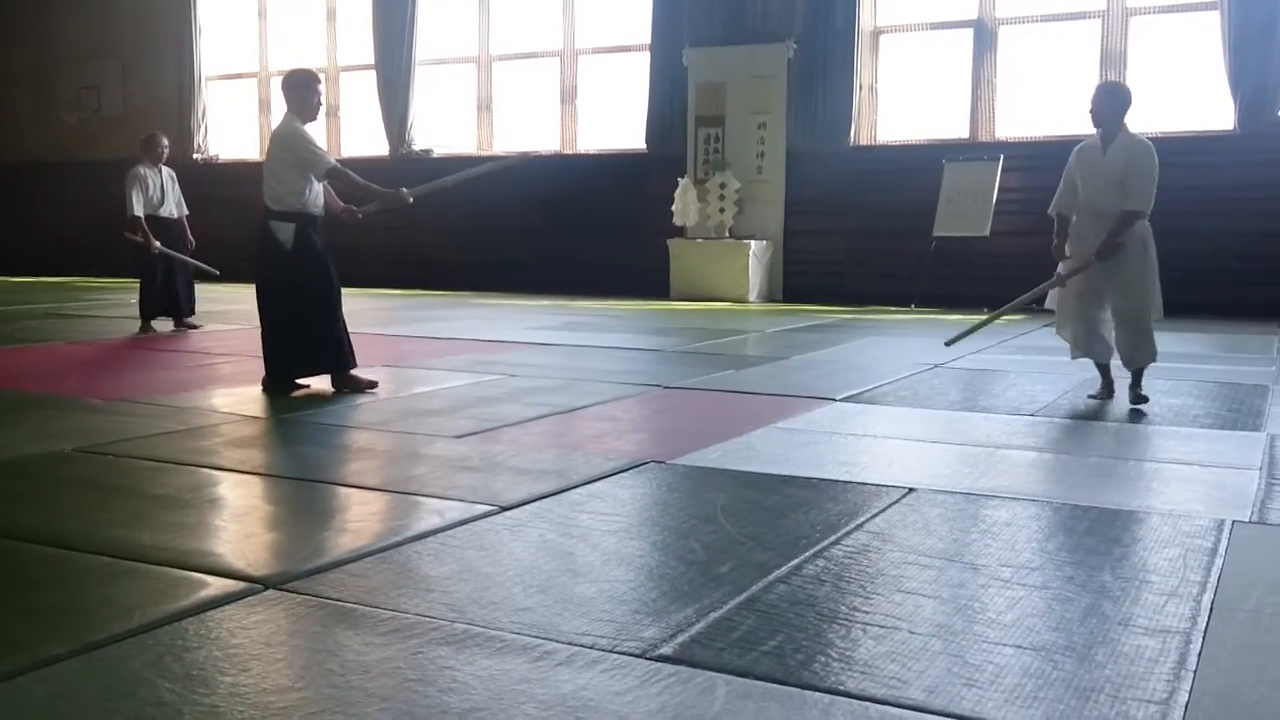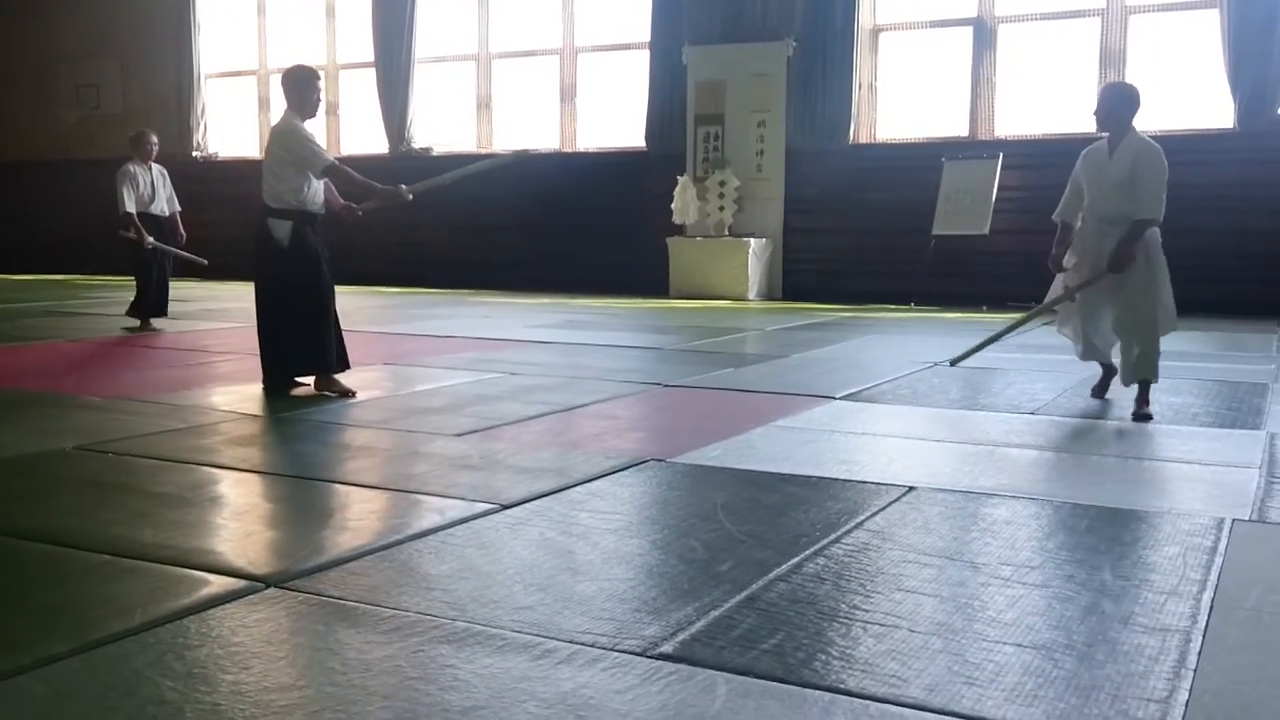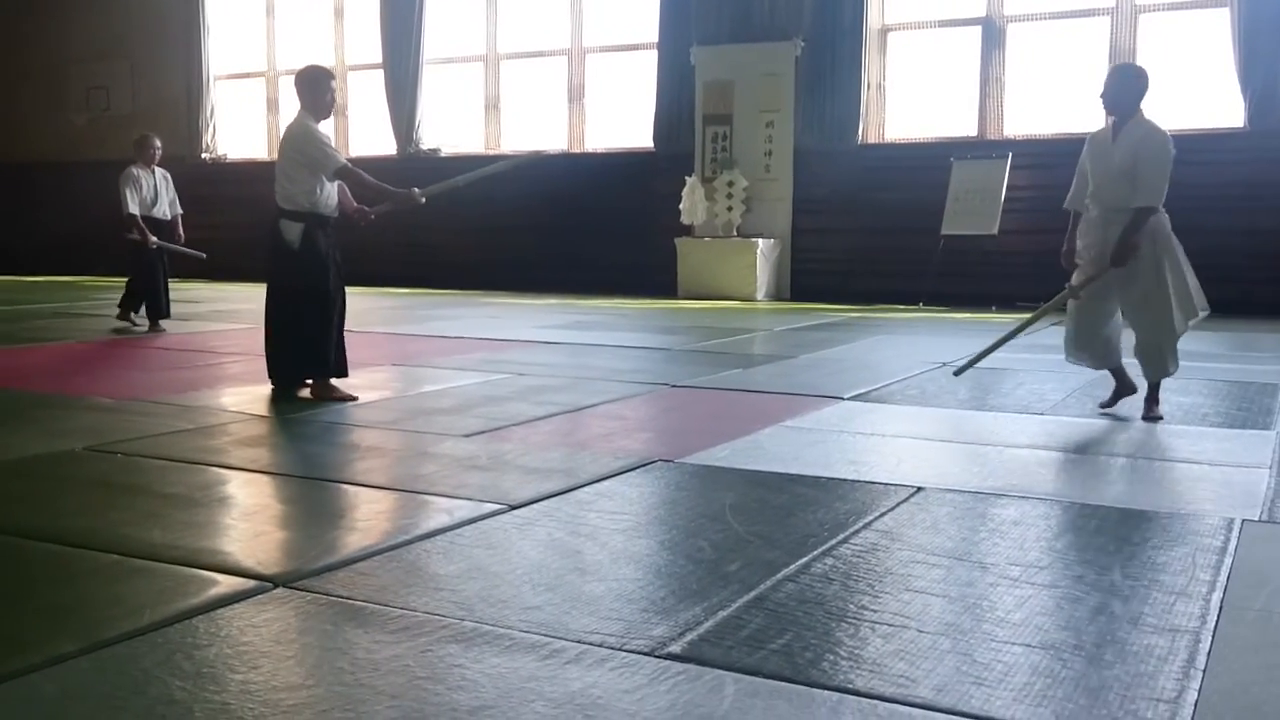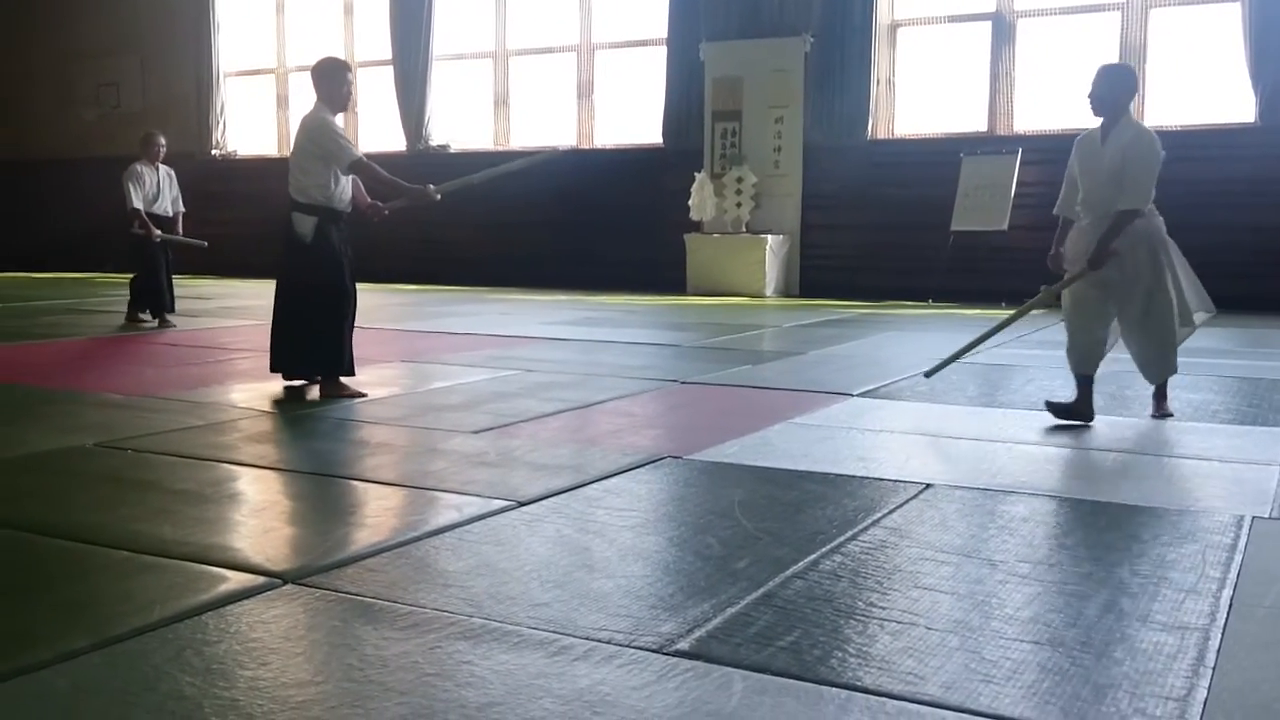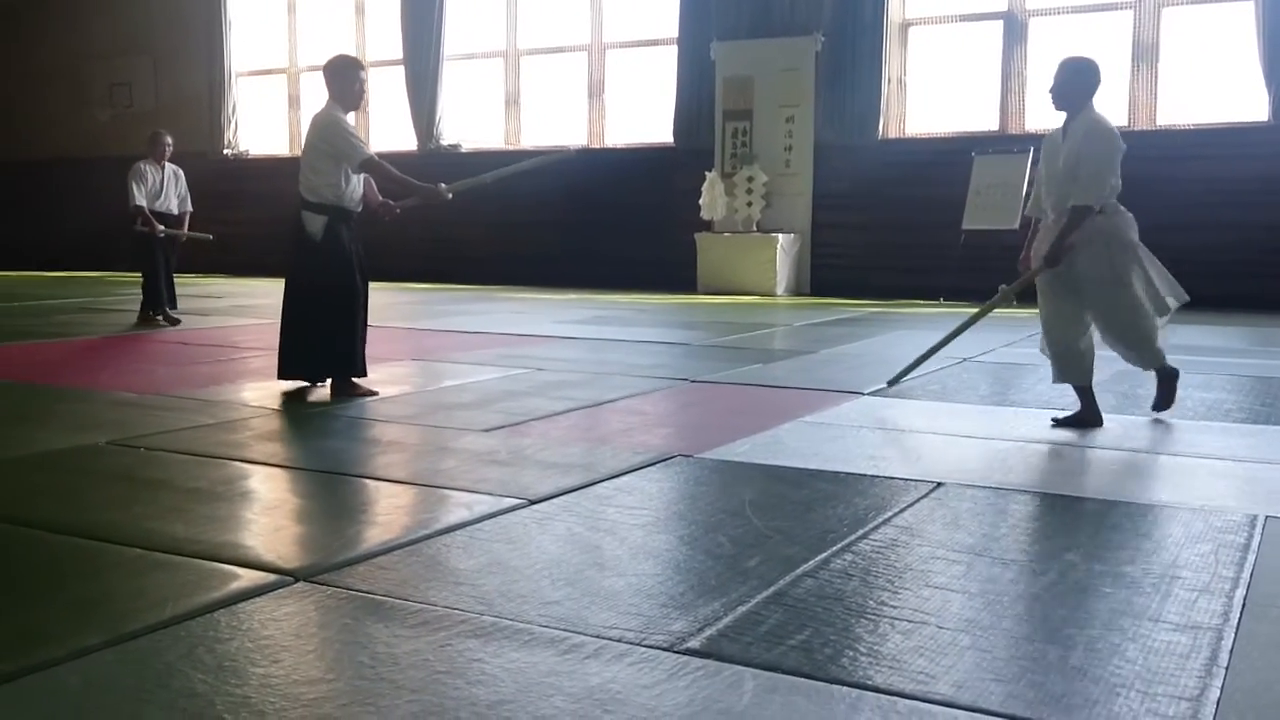
dt=0.2s
person 1, frame 1
left shoulder: (1140, 150)
right shoulder: (1082, 152)
left elbow: (1140, 204)
right elbow: (1066, 200)
left wrist: (1112, 238)
right wrist: (1060, 239)
left hip: (1127, 240)
right hip: (1085, 239)
left knee: (1132, 313)
right knee: (1087, 312)
left ankle: (1136, 382)
right ankle: (1105, 379)
person 1, frame 2
left shoulder: (1148, 153)
right shoulder: (1090, 155)
left elbow: (1150, 211)
right elbow: (1071, 205)
left wrist: (1124, 248)
right wrist: (1059, 248)
left hip: (1133, 247)
right hip: (1091, 246)
left knee: (1137, 324)
right knee: (1089, 318)
left ankle: (1142, 398)
right ankle: (1107, 368)
person 1, frame 3
left shoulder: (1153, 138)
right shoulder: (1096, 140)
left elbow: (1150, 199)
right elbow: (1080, 194)
left wrist: (1126, 241)
right wrist: (1070, 241)
left hip: (1140, 236)
right hip: (1098, 236)
left knee: (1151, 320)
right knee: (1087, 316)
left ankle: (1152, 396)
right ankle: (1121, 380)
person 1, frame 4
left shoulder: (1142, 141)
right shoulder: (1085, 143)
left elbow: (1134, 202)
right elbow: (1070, 199)
left wrist: (1104, 245)
right wrist: (1059, 245)
left hip: (1133, 240)
right hip: (1090, 239)
left knee: (1148, 324)
right knee: (1083, 321)
left ankle: (1160, 395)
right ankle: (1084, 401)
person 1, frame 5
left shoulder: (1101, 134)
right shoulder: (1054, 140)
left elbow: (1089, 198)
right elbow: (1042, 198)
left wrist: (1057, 243)
right wrist: (1032, 246)
left hip: (1099, 236)
right hip: (1063, 239)
left knee: (1120, 321)
right knee: (1061, 327)
left ankle: (1164, 372)
right ankle: (1088, 407)
person 2, frame 1
left shoulder: (291, 134)
right shoulder: (291, 134)
left elbow: (319, 182)
right elbow: (335, 173)
left wrist: (339, 208)
right wrist: (384, 196)
left hip: (291, 230)
right hip: (291, 232)
left knee: (286, 305)
right knee: (321, 297)
left ankle: (279, 375)
right ankle: (340, 371)
person 2, frame 2
left shoulder: (294, 131)
right shoulder: (289, 131)
left elbow: (320, 178)
right elbow: (334, 170)
left wrist: (339, 205)
right wrist: (383, 193)
left hip: (294, 227)
right hip: (290, 229)
left knee: (284, 303)
right knee: (314, 297)
left ankle: (278, 373)
right ankle: (323, 372)
person 2, frame 3
left shoulder: (309, 132)
right shoulder: (304, 132)
left elbow: (334, 180)
right elbow: (346, 172)
left wrist: (351, 208)
right wrist: (396, 196)
left hip: (309, 230)
right hip: (302, 231)
left knee: (295, 304)
right knee: (320, 302)
left ankle: (288, 374)
right ankle: (320, 377)
person 2, frame 4
left shoulder: (324, 125)
right shoulder: (320, 125)
left elbow: (348, 174)
right elbow: (361, 166)
left wrist: (365, 203)
right wrist: (411, 191)
left hip: (320, 224)
right hip: (316, 225)
left knee: (307, 298)
right knee: (333, 298)
left ankle: (299, 365)
right ankle: (330, 376)
person 2, frame 5
left shoulder: (337, 123)
right shoulder: (331, 123)
left elbow: (361, 173)
right elbow: (372, 165)
left wrist: (377, 202)
right wrist: (422, 190)
left hip: (330, 222)
right hip: (327, 224)
left knee: (314, 298)
right knee: (343, 298)
left ankle: (306, 367)
right ankle: (342, 377)
person 3, frame 1
left shoulder: (170, 174)
right shoulder: (138, 174)
left elbow: (179, 207)
right elbow: (135, 212)
left wrist: (187, 233)
right wrist: (149, 237)
left hip: (171, 228)
right hip: (151, 228)
left knee: (180, 272)
right knee: (152, 276)
left ankle: (181, 317)
right ankle: (146, 321)
person 3, frame 2
left shoulder: (160, 171)
right shoulder: (128, 171)
left elbow: (171, 203)
right elbow: (127, 209)
left wrist: (179, 227)
right wrist: (142, 233)
left hip: (162, 226)
right hip: (142, 226)
left knee: (162, 271)
right knee: (147, 273)
left ankle: (137, 309)
right ankle: (145, 317)
person 3, frame 3
left shoulder: (164, 175)
right shoulder: (132, 174)
left elbow: (173, 205)
right elbow: (131, 210)
left wrist: (178, 227)
right wrist: (145, 233)
left hip: (161, 229)
right hip: (143, 229)
left knee: (142, 274)
right knee: (153, 275)
left ankle: (126, 310)
right ankle: (155, 319)
person 3, frame 4
left shoulder: (168, 173)
right shoulder: (135, 171)
left elbow: (176, 203)
right elbow: (135, 205)
left wrist: (178, 225)
right wrist: (150, 227)
left hip: (163, 226)
right hip: (144, 227)
left knee: (147, 272)
right knee: (156, 270)
left ankle: (134, 311)
right ankle: (162, 314)
person 3, frame 5
left shoulder: (176, 172)
right shoulder: (140, 169)
left elbow: (184, 203)
right elbow: (137, 203)
left wrist: (184, 225)
right wrist: (153, 223)
left hip: (169, 225)
right hip: (147, 225)
left knee: (165, 268)
right knee: (155, 267)
left ankle: (147, 311)
right ankle: (162, 310)
